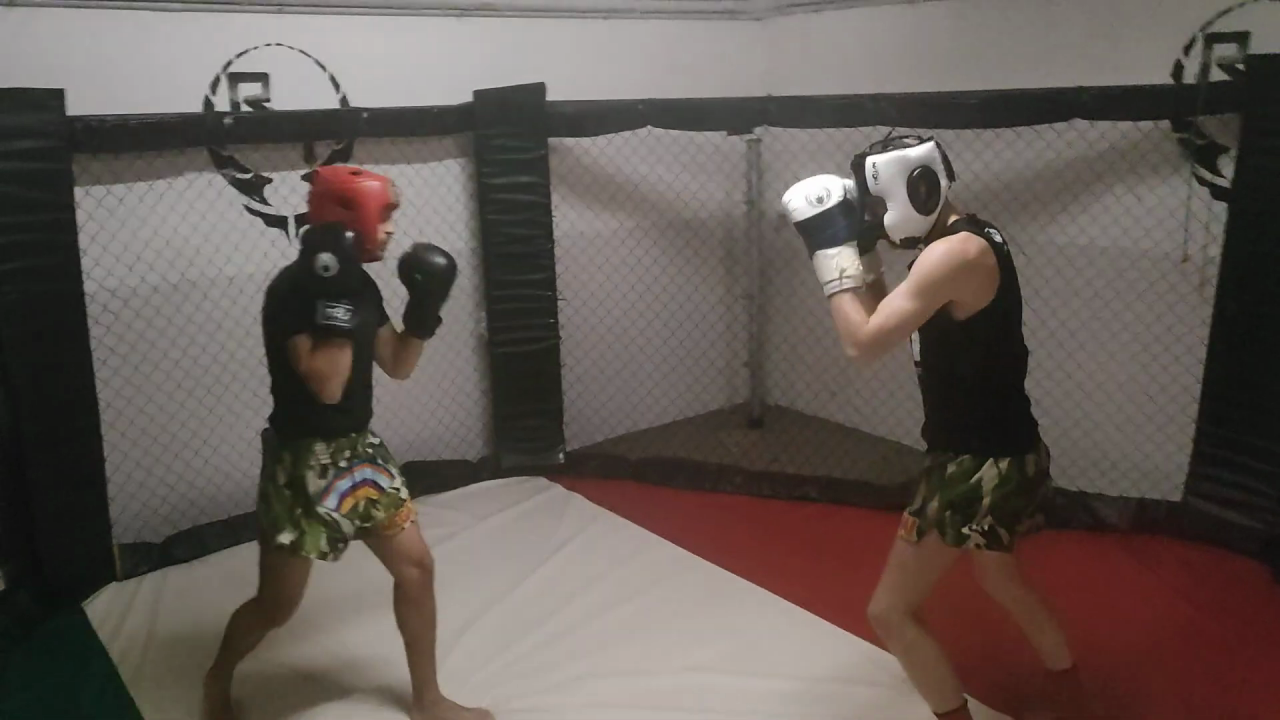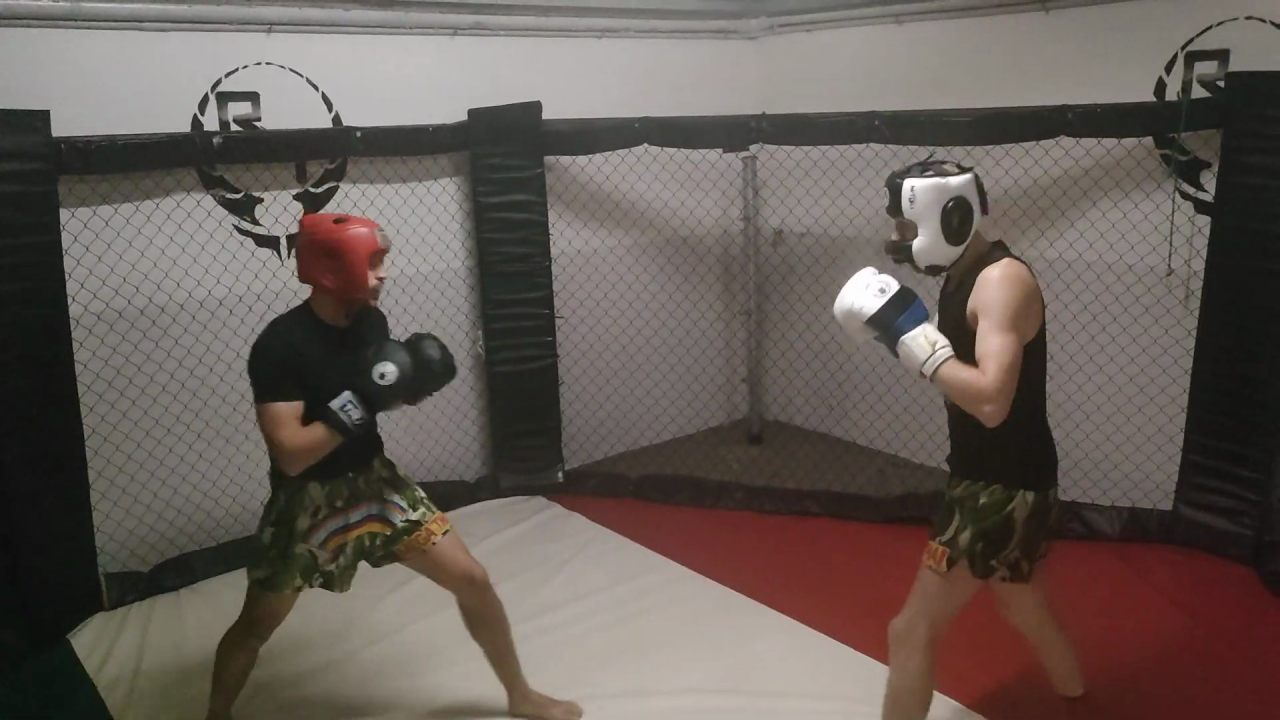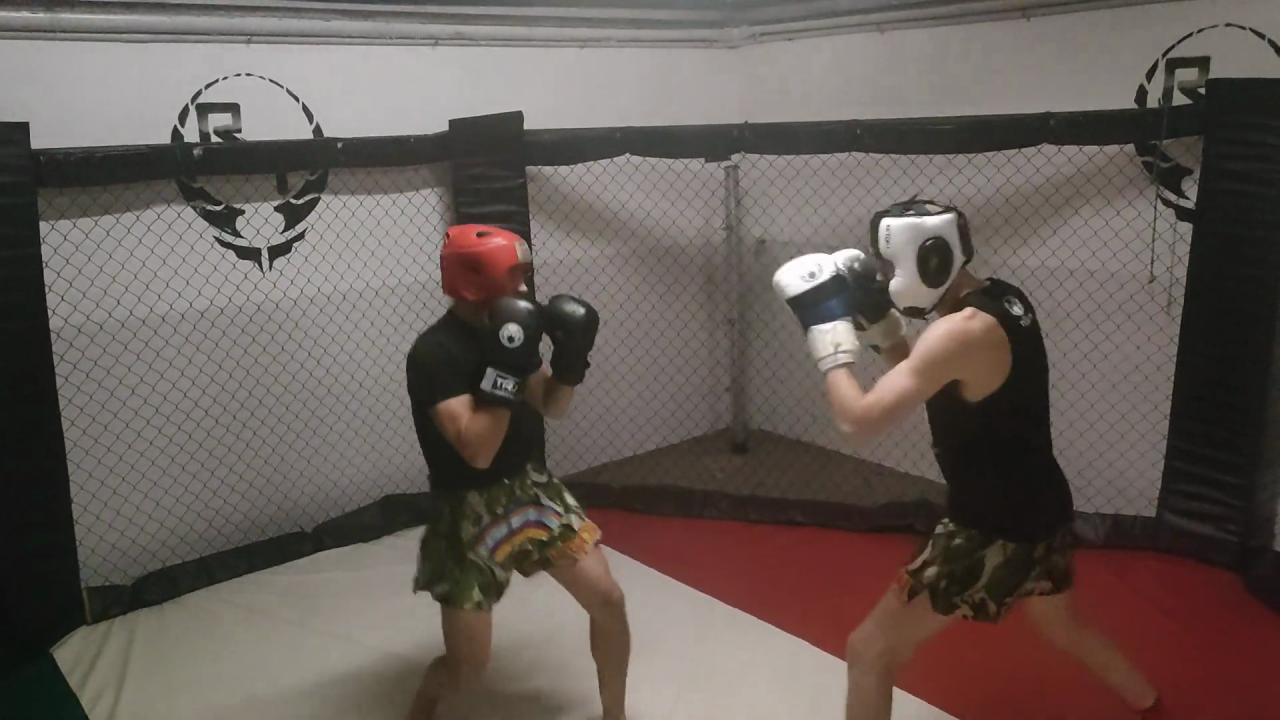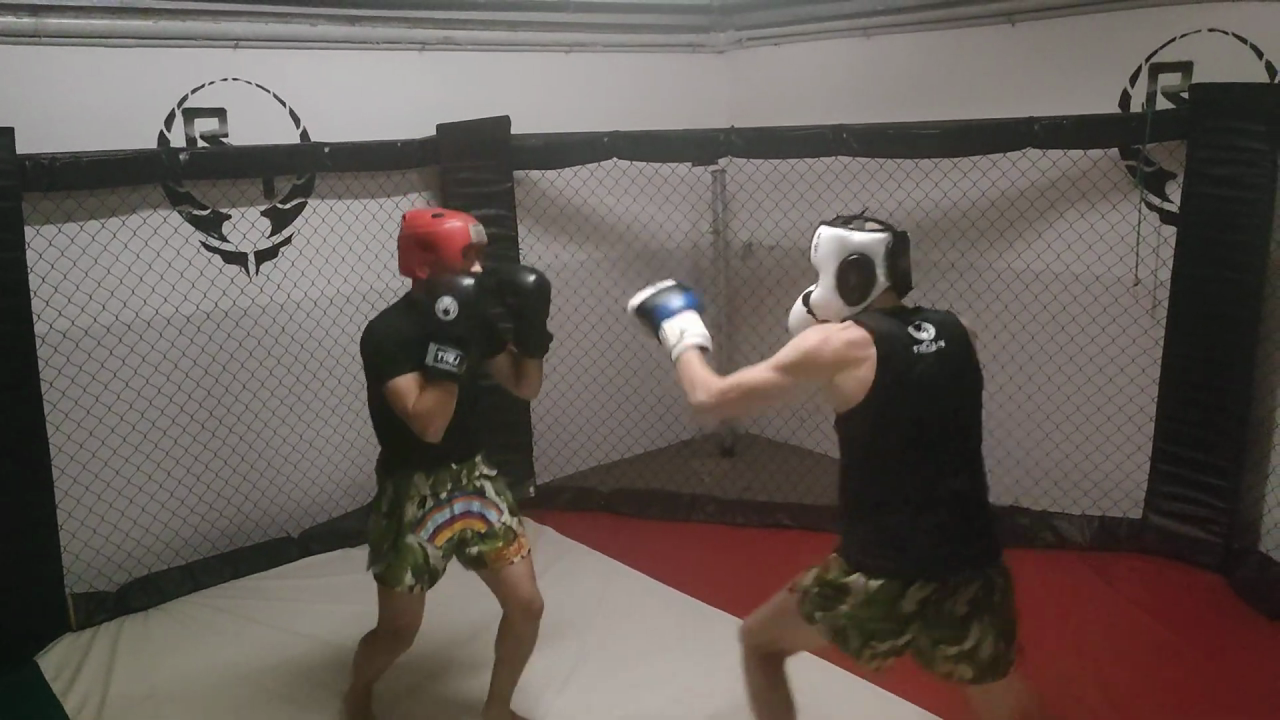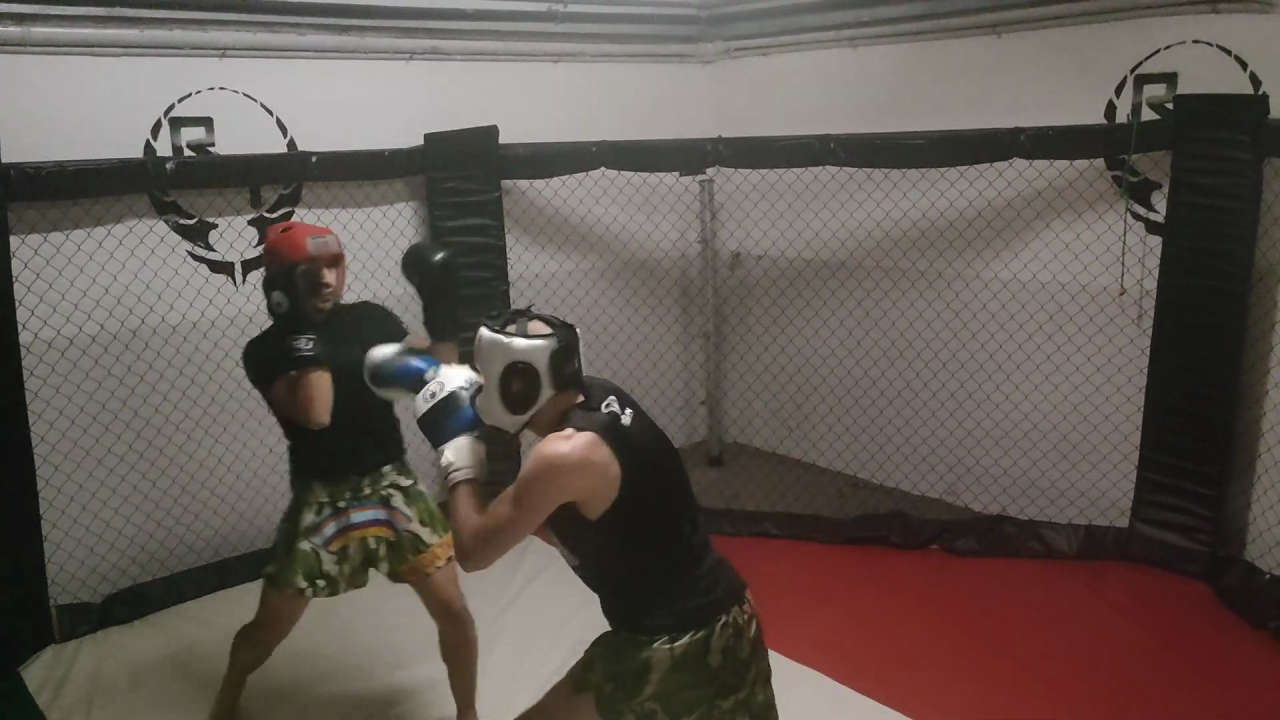
dt=0.5s
person 1, frame 1
left shoulder: (955, 253)
right shoulder: (965, 240)
left elbow: (862, 343)
right elbow: (890, 320)
left wrist: (831, 247)
right wrist: (859, 250)
left hip: (979, 460)
right hip: (1001, 450)
left knee: (889, 611)
right knee: (1004, 583)
person 1, frame 2
left shoulder: (1003, 280)
right shoulder: (976, 272)
left elbow: (990, 401)
right elbow: (966, 367)
left wrist: (911, 330)
right wrist: (908, 329)
left hip: (1003, 482)
right hip: (1013, 476)
left knee: (911, 632)
right knee: (1028, 610)
person 1, frame 3
left shoulder: (964, 330)
right shoulder: (1004, 299)
left elbow: (859, 421)
right elbow: (925, 376)
left wrist: (825, 323)
right wrist: (874, 317)
left hip: (990, 531)
right hip: (1041, 511)
left knee: (870, 650)
right knee: (1067, 628)
person 1, frame 4
left shoulder: (839, 345)
right shoulder: (956, 332)
left elbow: (708, 399)
left wrist: (678, 322)
left hip: (878, 576)
right hip: (971, 569)
left knee: (761, 638)
person 1, frame 5
left shoulder: (563, 454)
right shoulder: (604, 395)
left elbow: (474, 550)
left wrist: (456, 447)
left hip: (668, 648)
right hip: (728, 617)
person 2, frame 1
left shoulder: (357, 281)
right shoulder: (293, 289)
left elbow: (398, 365)
right elbow: (326, 387)
left wrist: (424, 306)
right wrist: (336, 302)
left hip: (358, 447)
right hip: (304, 458)
left knee: (416, 566)
right knee: (277, 605)
person 2, frame 2
left shoulder: (369, 320)
right shoulder: (282, 348)
right elbow: (289, 456)
left wrist: (413, 383)
right wrist: (357, 401)
left hip: (375, 482)
right hip: (309, 501)
left knee: (473, 581)
right knee: (256, 626)
person 2, frame 3
left shoulder: (509, 328)
right shoulder: (434, 354)
left elbow: (550, 407)
right elbow: (478, 452)
left wrist: (572, 354)
right wrist: (504, 368)
left hip: (529, 487)
right hip: (471, 507)
left knee: (607, 599)
right knee: (468, 662)
person 2, frame 4
left shoulder: (476, 313)
right shoulder: (388, 334)
left elbow: (527, 386)
right elbow: (429, 426)
left wrist: (533, 324)
right wrist: (450, 342)
left hip: (475, 477)
right hip: (413, 490)
left knee: (526, 605)
right knee: (399, 631)
person 2, frame 5
left shoulder: (372, 319)
right shoulder: (265, 352)
right elbow: (315, 415)
right wrist: (304, 331)
left hip: (391, 486)
right hip: (323, 498)
left knee: (452, 608)
right knee: (272, 624)
